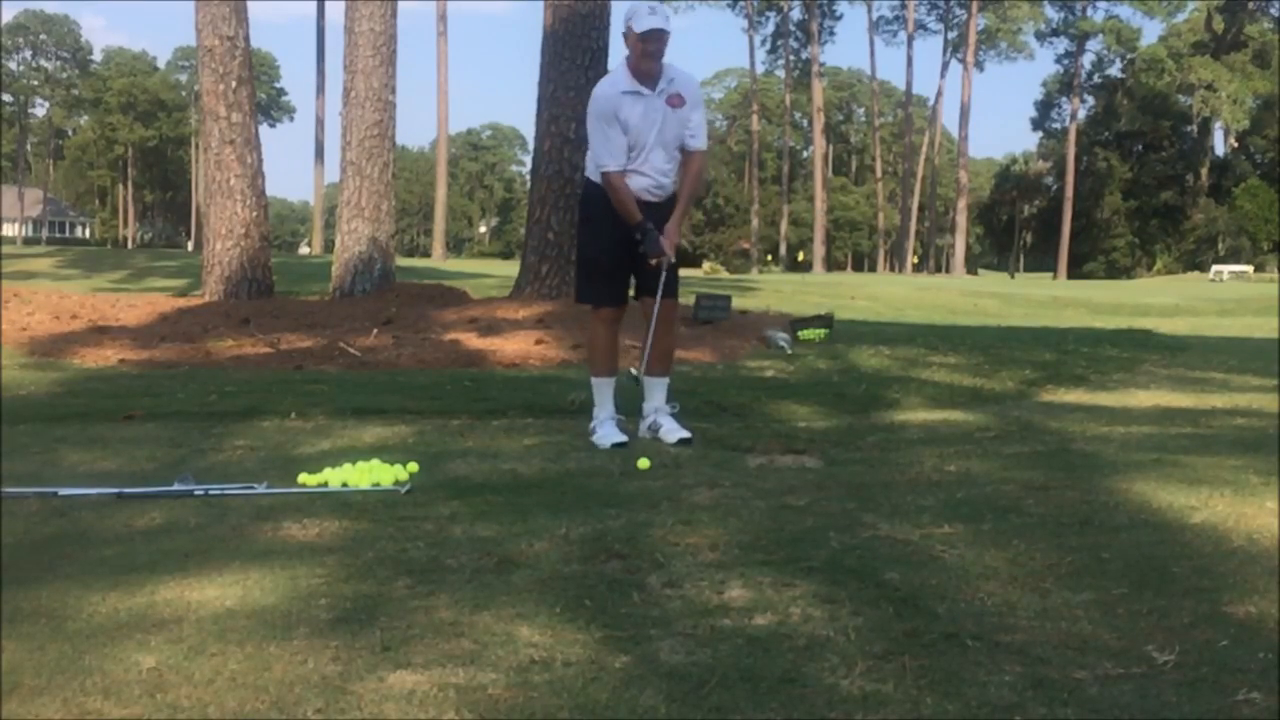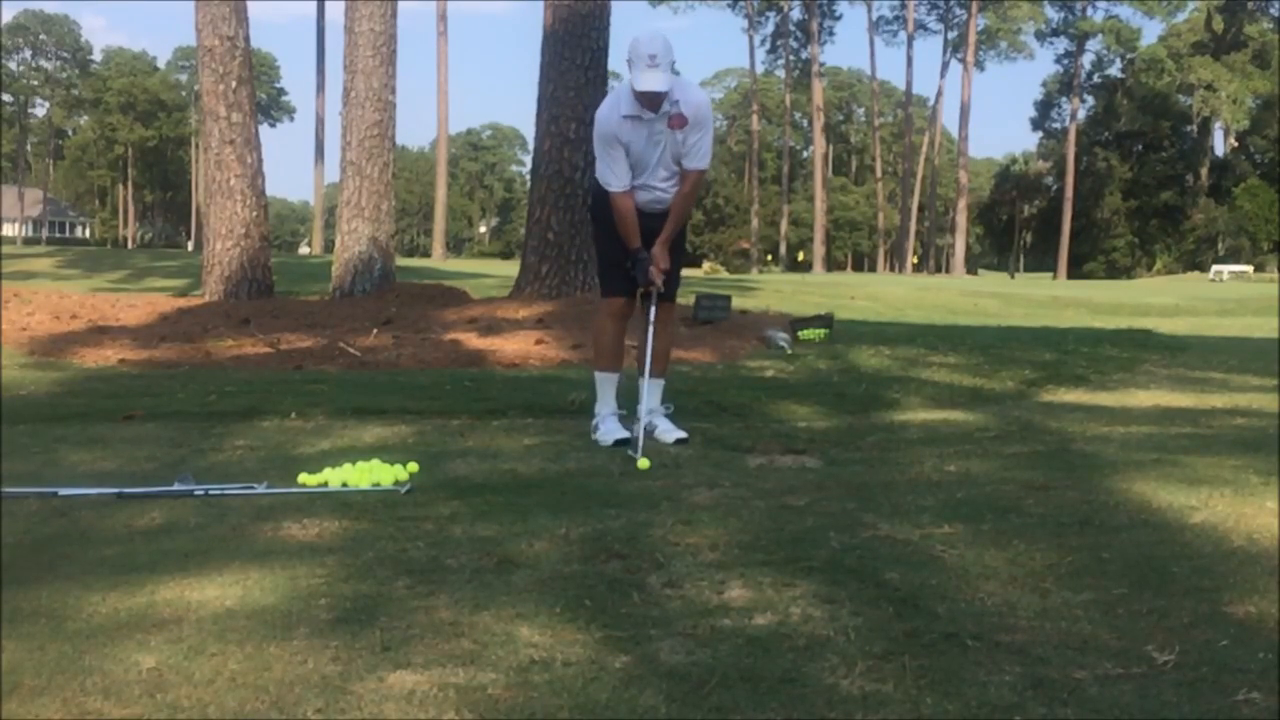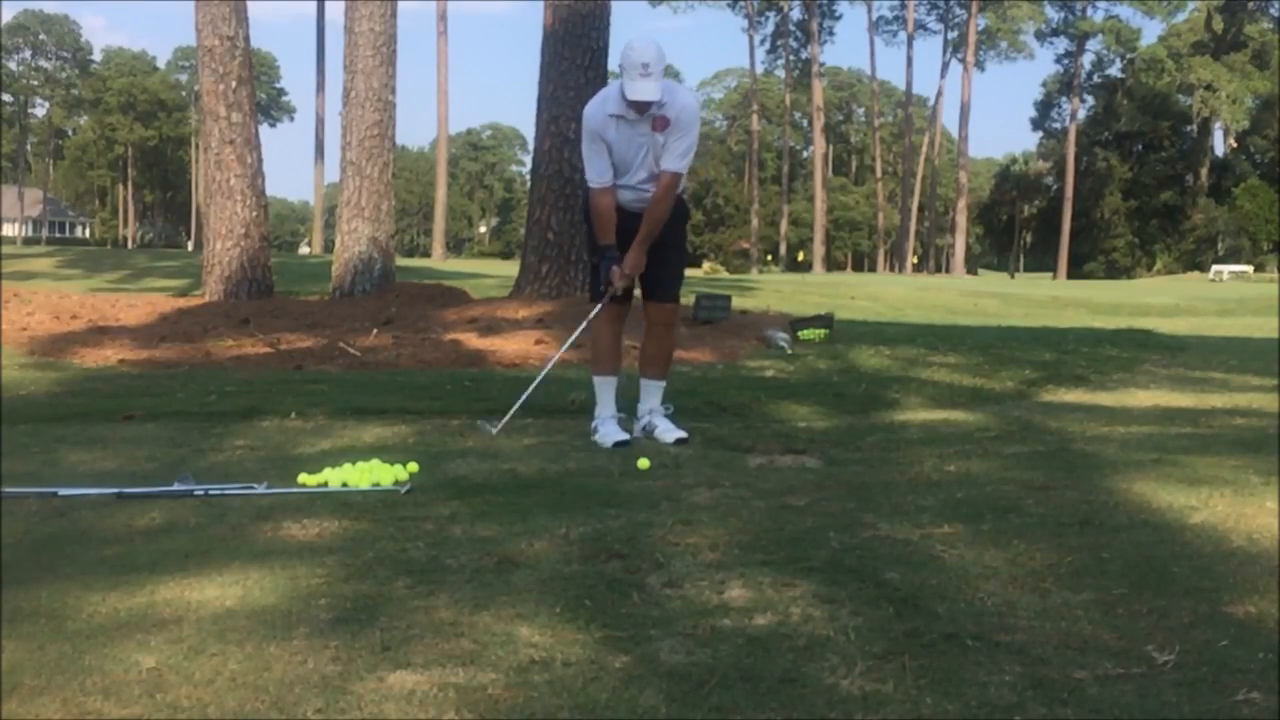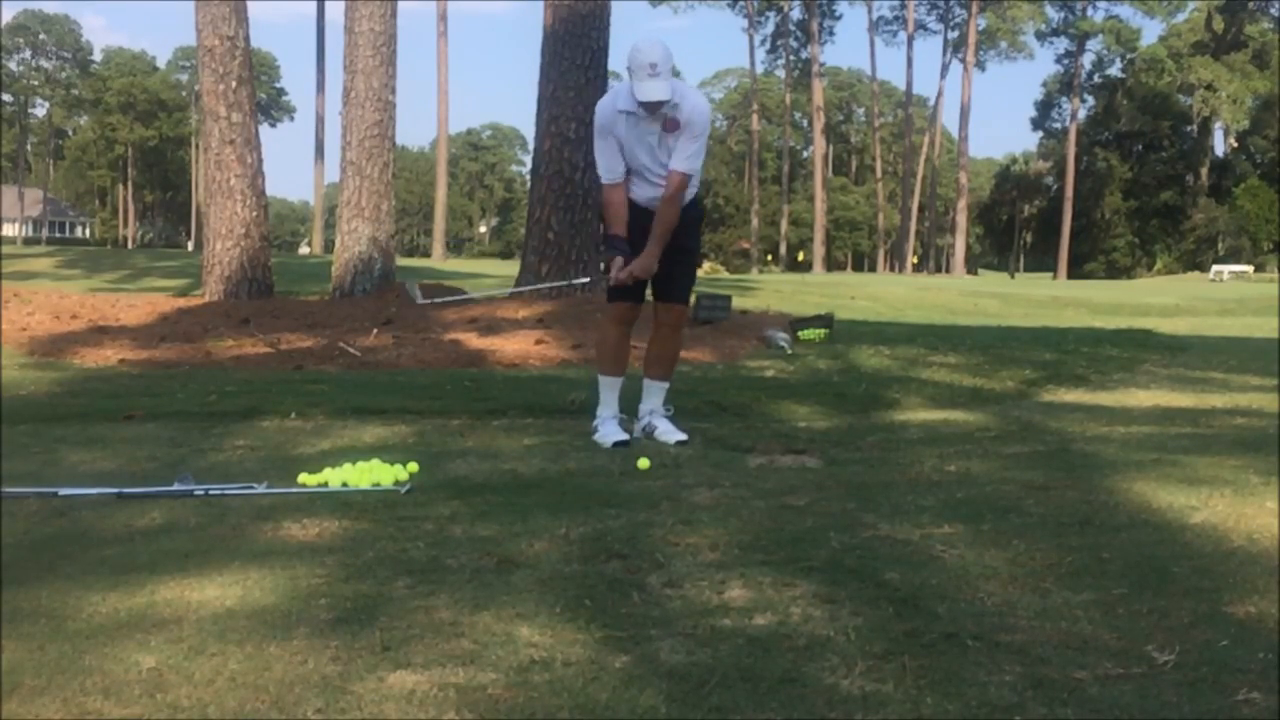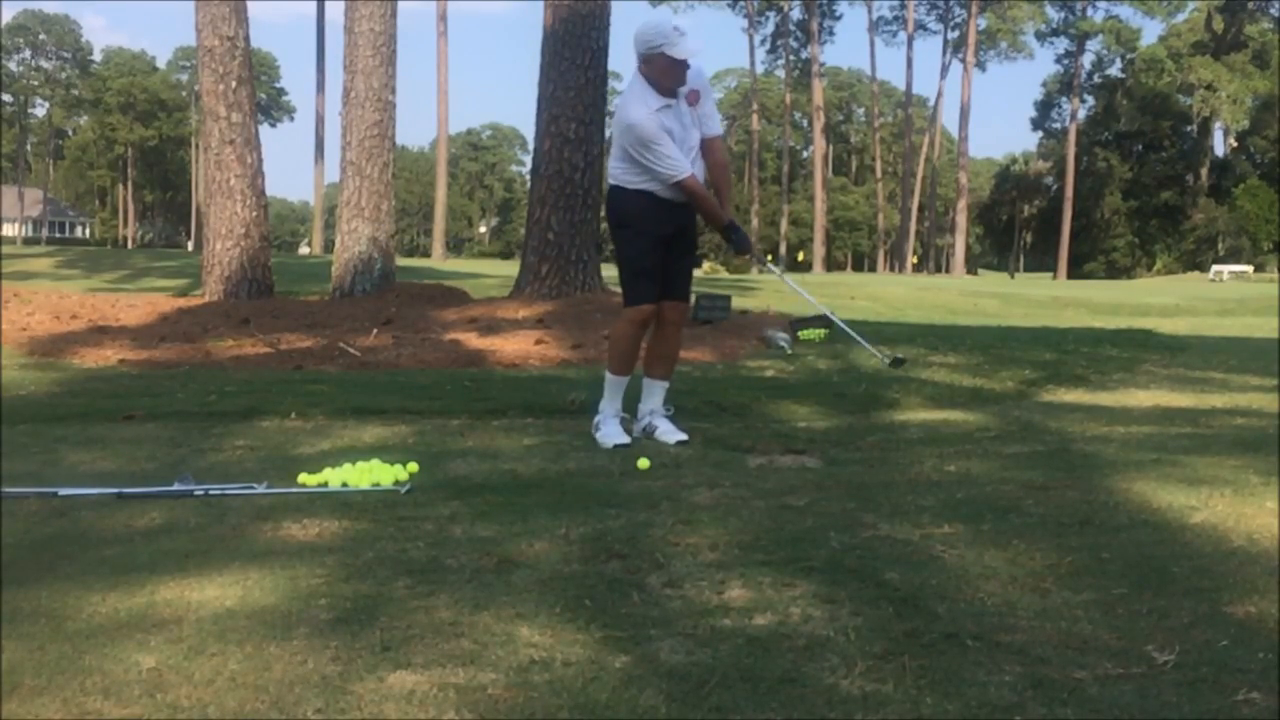
dt=0.5s
person 1, frame 1
left shoulder: (686, 87)
right shoulder: (607, 95)
left elbow: (695, 157)
right elbow: (613, 175)
left wrist: (675, 222)
right wrist: (642, 231)
left hip: (659, 209)
right hip: (609, 207)
left knee: (664, 309)
right knee: (607, 311)
left ankle: (656, 412)
right ankle: (603, 417)
person 1, frame 2
left shoulder: (696, 103)
right shoulder: (610, 115)
left elbow: (693, 179)
right elbow: (620, 194)
left wrist: (663, 245)
right wrist: (638, 256)
left hip: (669, 212)
right hip: (616, 211)
left knee: (664, 308)
right knee: (616, 304)
left ankle: (651, 411)
right ankle: (605, 413)
person 1, frame 3
left shoulder: (683, 105)
right shoulder: (597, 112)
left elbow: (667, 184)
right elbow: (601, 190)
left wrist: (639, 251)
right wrist: (609, 255)
left hip: (664, 214)
right hip: (611, 213)
left knee: (664, 312)
right knee: (610, 309)
left ankle: (651, 412)
right ankle: (605, 415)
person 1, frame 4
left shoulder: (694, 108)
right shoulder: (609, 110)
left elbow: (677, 185)
right elbow: (612, 186)
left wrist: (650, 254)
right wrist: (615, 245)
left hip: (681, 213)
right hip: (629, 212)
left knee: (672, 313)
right knee: (622, 309)
left ankle: (651, 413)
right ankle: (606, 415)
person 1, frame 5
left shoulder: (695, 80)
right shoulder: (637, 115)
left elbow: (714, 151)
right elbow: (687, 181)
left wrist: (728, 213)
right wrist: (729, 231)
left hip: (680, 208)
right hip: (637, 208)
left knee: (674, 313)
right knee: (641, 310)
left ankle: (651, 412)
right ankle: (608, 413)
